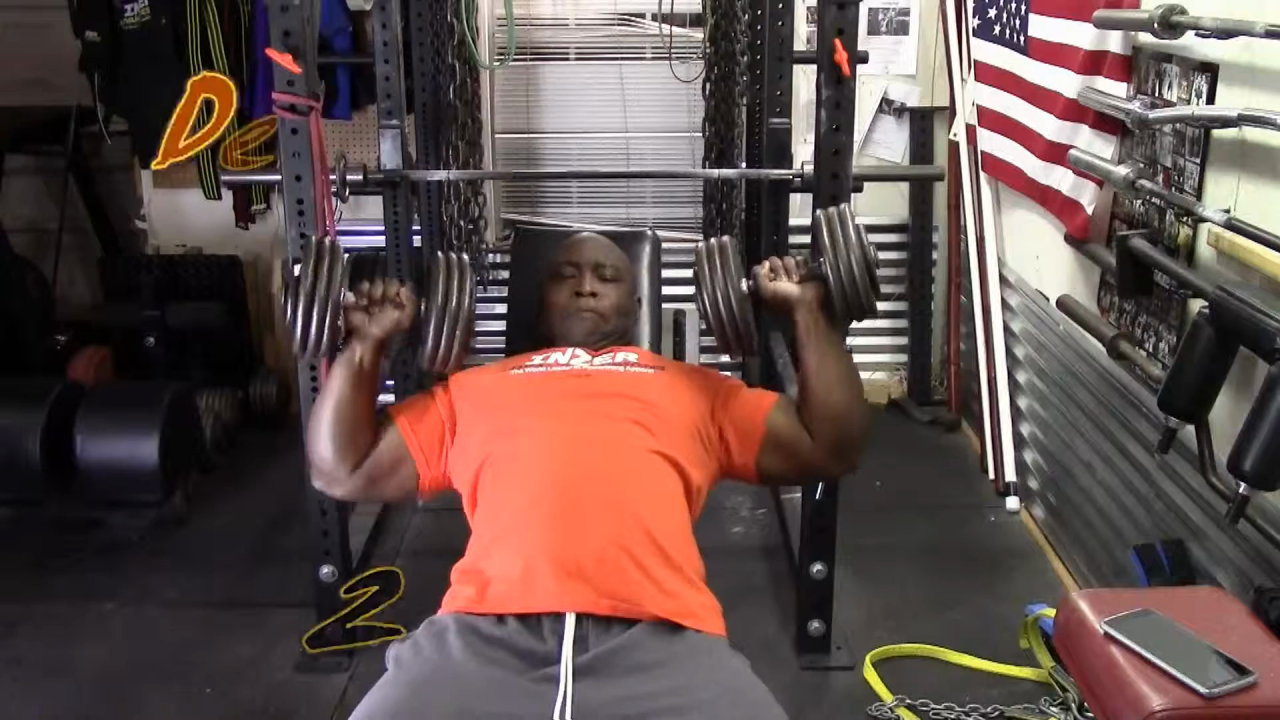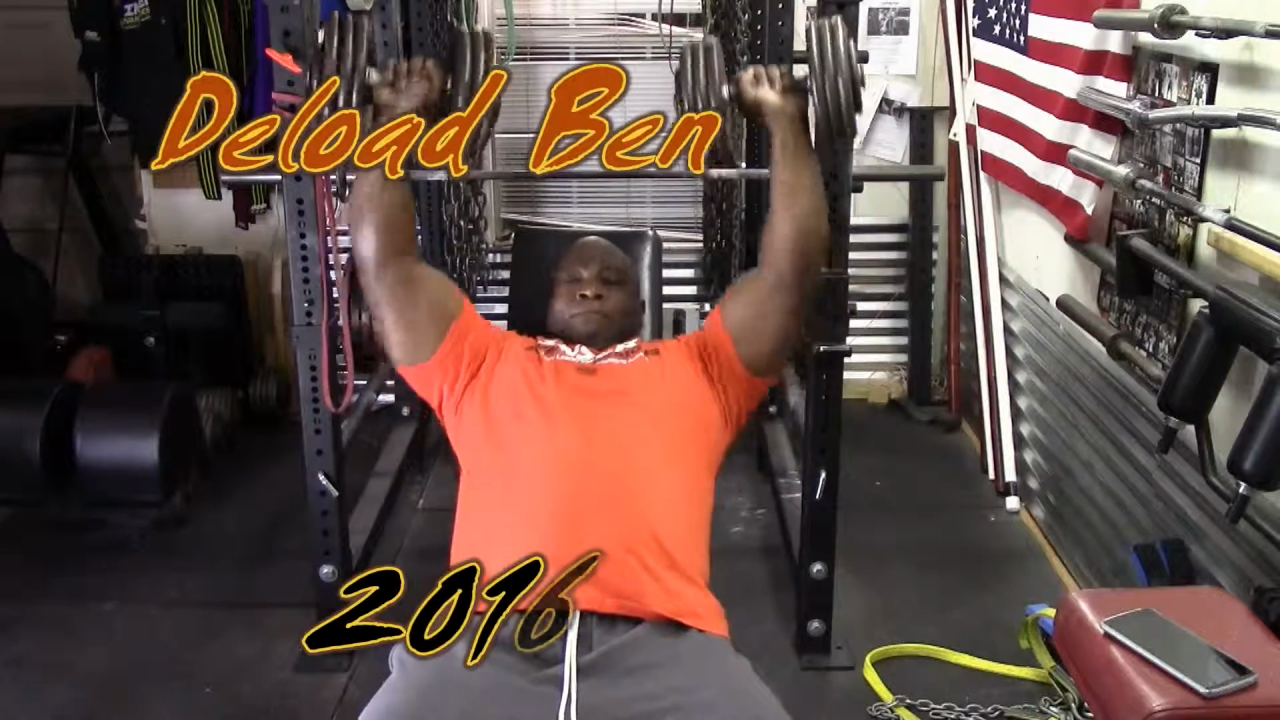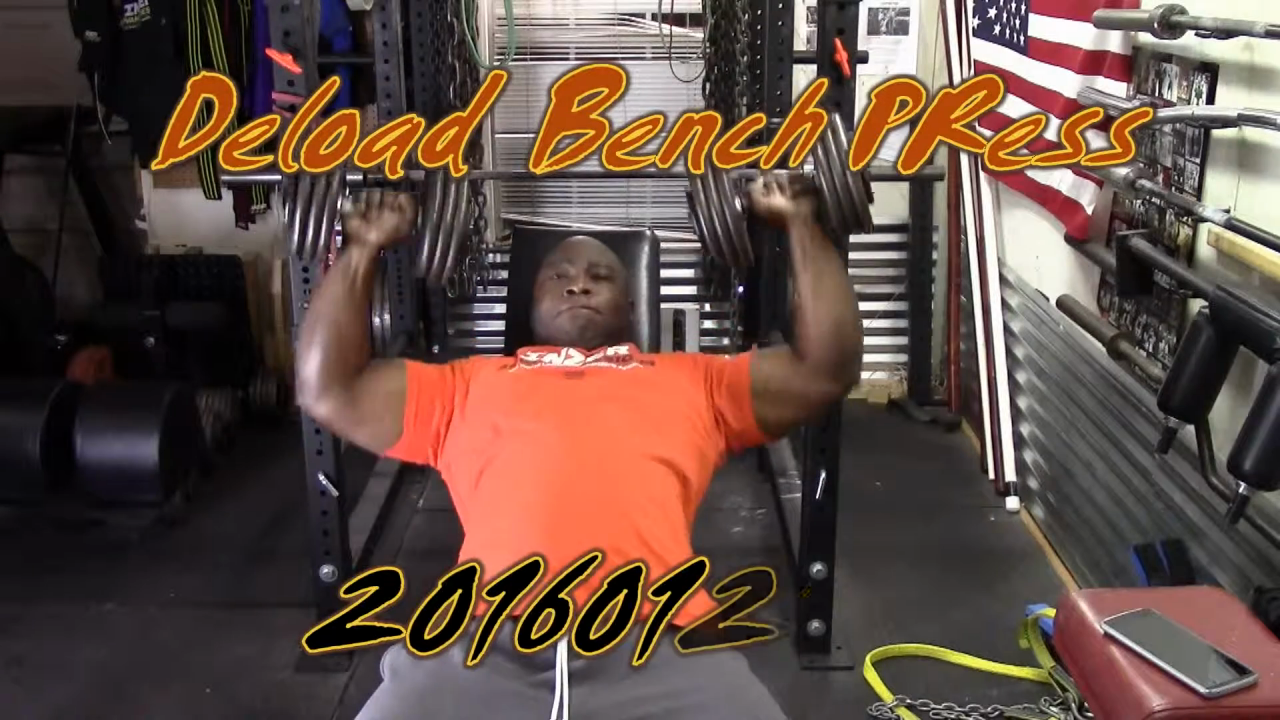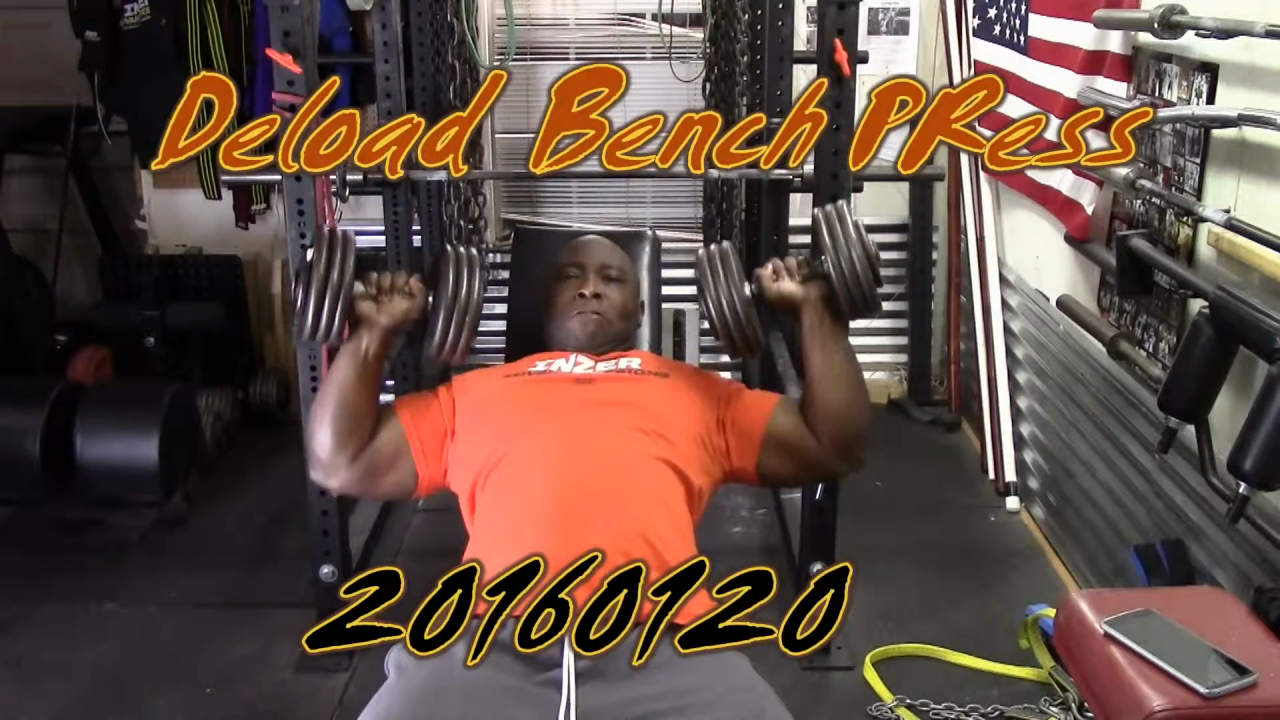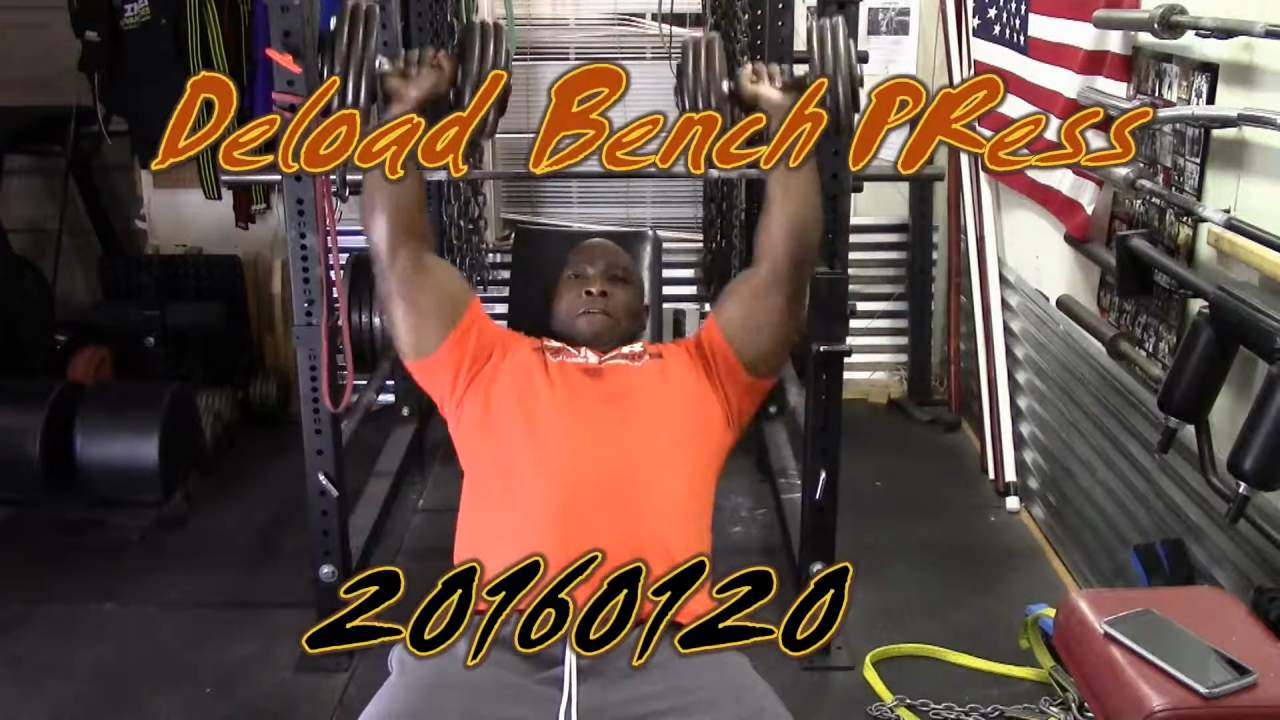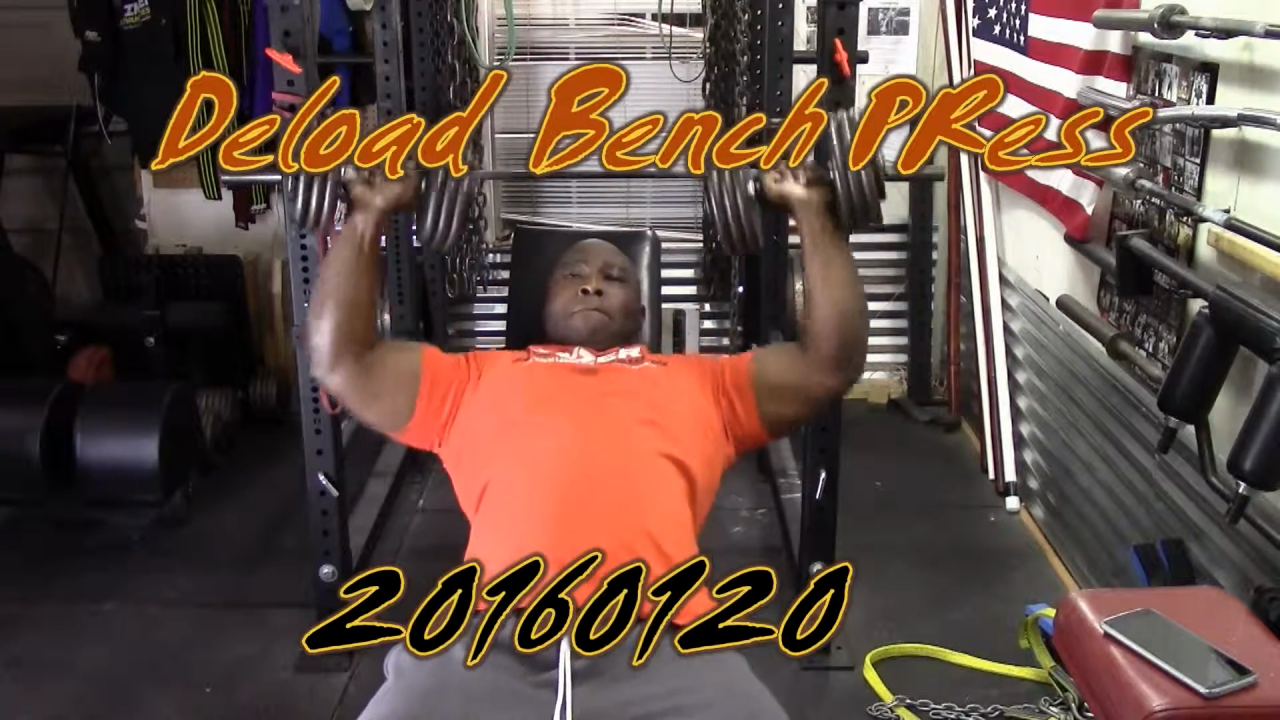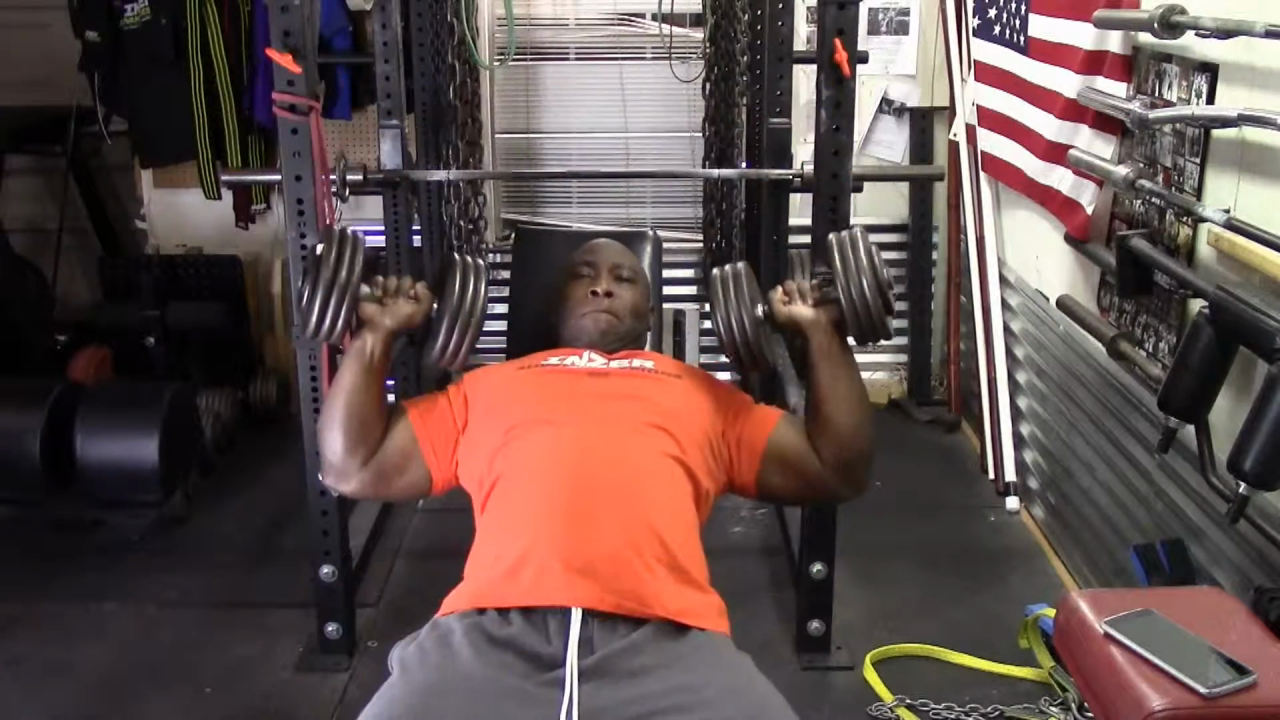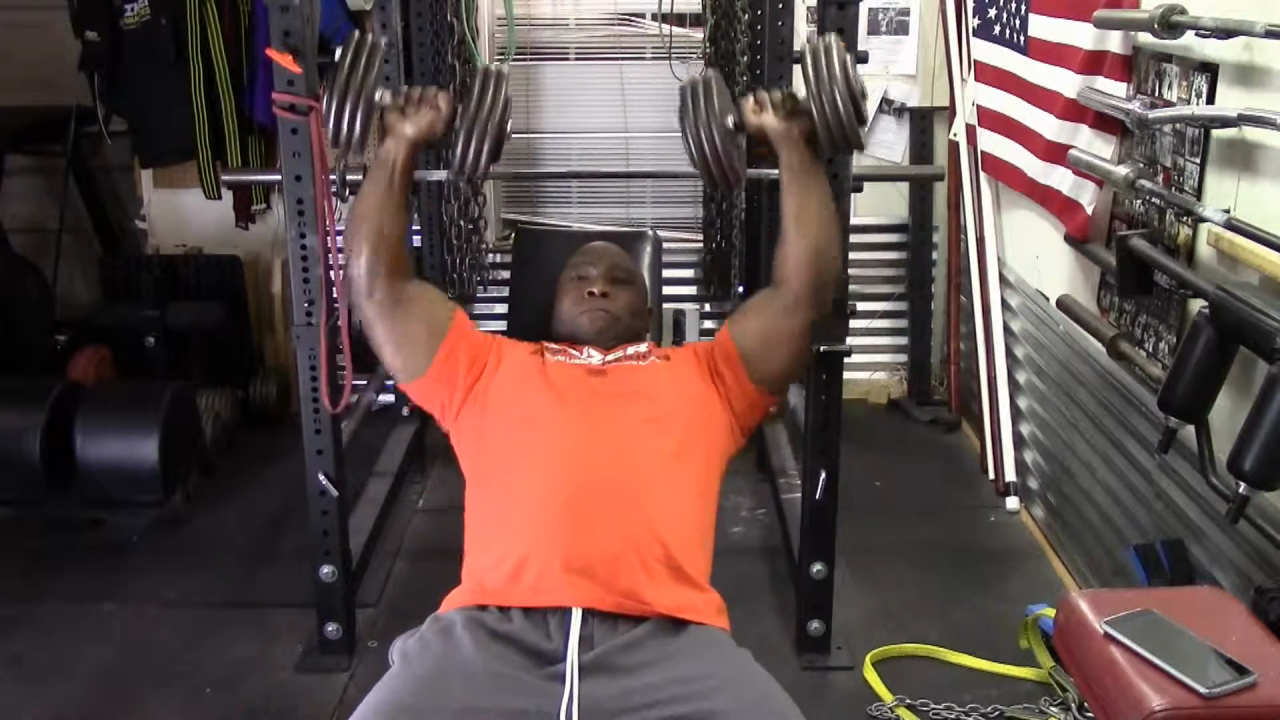
dt=0.5s
person 1, frame 1
left shoulder: (692, 388)
right shoulder: (475, 387)
left elbow: (831, 449)
right elbow: (343, 473)
left wrist: (806, 309)
right wrist: (365, 345)
left hip: (659, 637)
right hip: (487, 633)
person 1, frame 2
left shoulder: (697, 372)
right shoulder: (485, 368)
left elbow: (789, 267)
right elbow: (388, 261)
left wrist: (784, 120)
right wrist: (393, 119)
left hip: (659, 636)
right hip: (491, 634)
person 1, frame 3
left shoulder: (692, 384)
right shoulder: (467, 388)
left elbow: (826, 368)
right elbow: (327, 389)
left wrist: (799, 222)
right wrist: (362, 251)
left hip: (654, 642)
right hip: (487, 639)
person 1, frame 4
left shoulder: (696, 392)
right shoulder: (475, 392)
left elbow: (836, 448)
right elbow: (338, 464)
left wrist: (811, 307)
right wrist: (372, 330)
left hip: (658, 645)
right hip: (493, 641)
person 1, frame 5
left shoulder: (696, 379)
right shoulder: (489, 369)
left elbow: (782, 264)
right elbow: (402, 247)
left wrist: (785, 118)
right wrist: (403, 112)
left hip: (659, 644)
right hip: (492, 641)
person 1, frame 6
left shoulder: (699, 382)
right shoulder: (478, 379)
left elbow: (833, 361)
right elbow: (338, 360)
left wrist: (812, 216)
right wrist: (367, 217)
left hip: (659, 643)
right hip: (490, 641)
person 1, frame 7
left shoulder: (702, 394)
right shoulder: (488, 386)
left elbow: (839, 473)
right elbow: (352, 469)
left wrist: (820, 330)
right wrist: (375, 333)
left hip: (664, 641)
right hip: (491, 633)
person 1, frame 8
left shoulder: (702, 381)
right shoulder: (491, 373)
left elbow: (804, 286)
right elbow: (380, 282)
left wrist: (793, 145)
right wrist: (397, 148)
left hip: (664, 639)
right hip: (493, 630)
